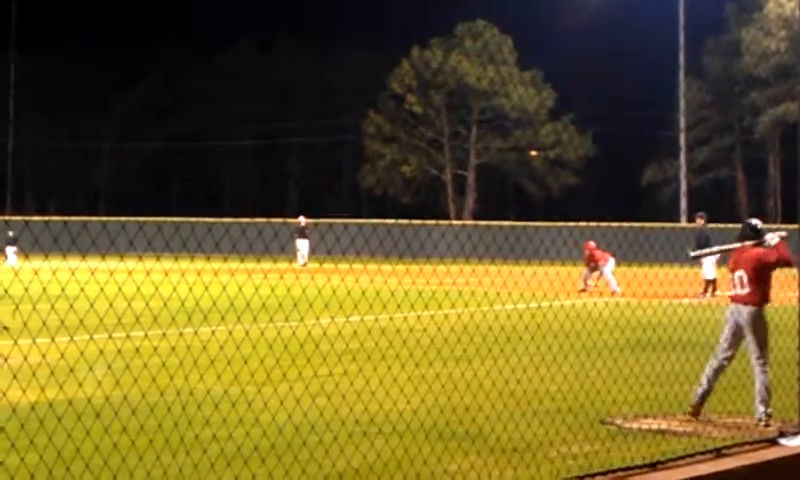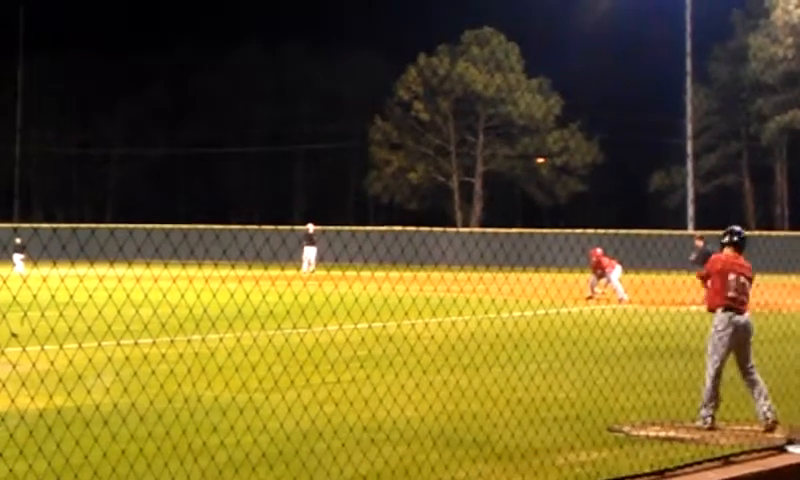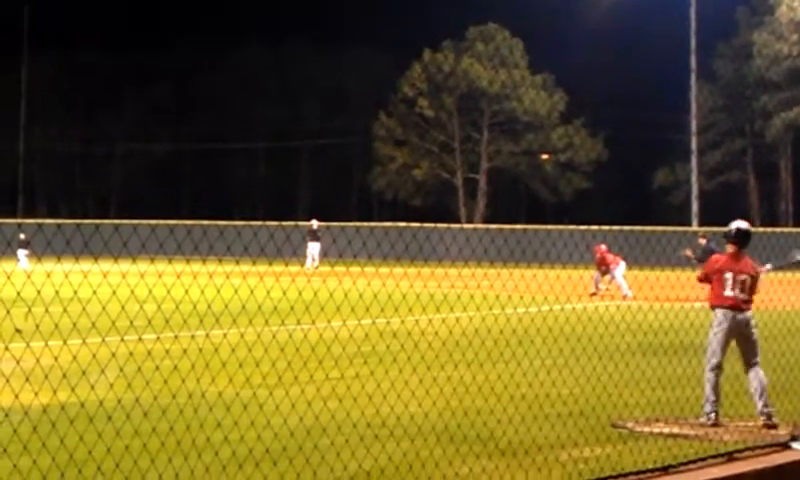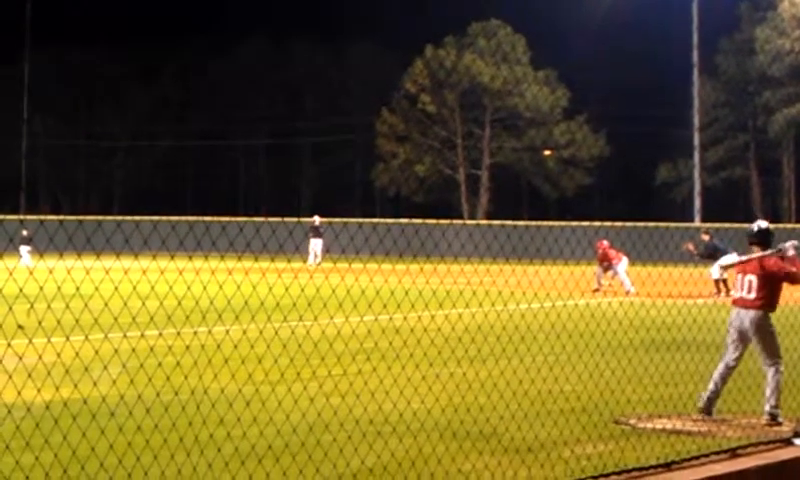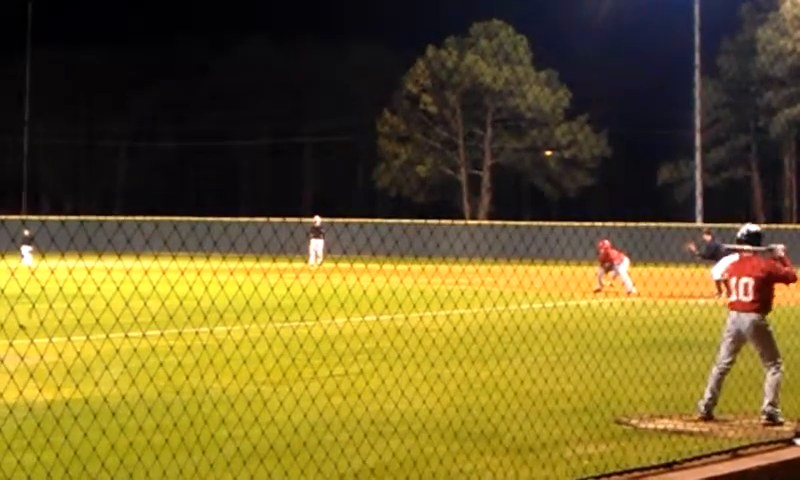
dt=0.5s
person 1, frame 1
left shoulder: (735, 257)
right shoulder: (759, 255)
right elbow: (788, 260)
left wrist: (768, 245)
right wrist: (776, 242)
left hip: (734, 310)
right hip: (753, 312)
left knee: (720, 358)
right knee: (760, 365)
left ankle: (698, 400)
right ankle: (763, 414)
person 1, frame 2
left shoulder: (718, 259)
right shoulder: (748, 268)
left elbow: (703, 276)
left wrist: (713, 285)
left hip: (725, 319)
right hip: (744, 319)
left knee: (713, 370)
right knee: (749, 370)
left ankle: (707, 418)
right ankle: (767, 414)
person 1, frame 3
left shoulder: (717, 260)
right shoulder: (753, 266)
left elbow: (702, 277)
right elbow: (752, 292)
left hip: (724, 317)
right hip: (746, 317)
left knee: (713, 366)
right knee: (753, 366)
left ankle: (711, 414)
right ankle: (766, 414)
person 1, frame 4
left shoulder: (742, 262)
right shoulder: (772, 264)
left wrist: (781, 256)
left hip: (737, 315)
right hip: (758, 317)
left knee: (729, 361)
right knee: (774, 365)
left ankle: (707, 402)
right ankle: (771, 413)
person 1, frame 5
left shoulder: (732, 267)
right shoulder: (766, 266)
right elbow: (792, 277)
right wrist: (781, 256)
left hip: (734, 319)
right hip: (755, 320)
left knee: (722, 365)
right knee: (774, 365)
left ankle: (705, 408)
right ankle: (769, 412)
